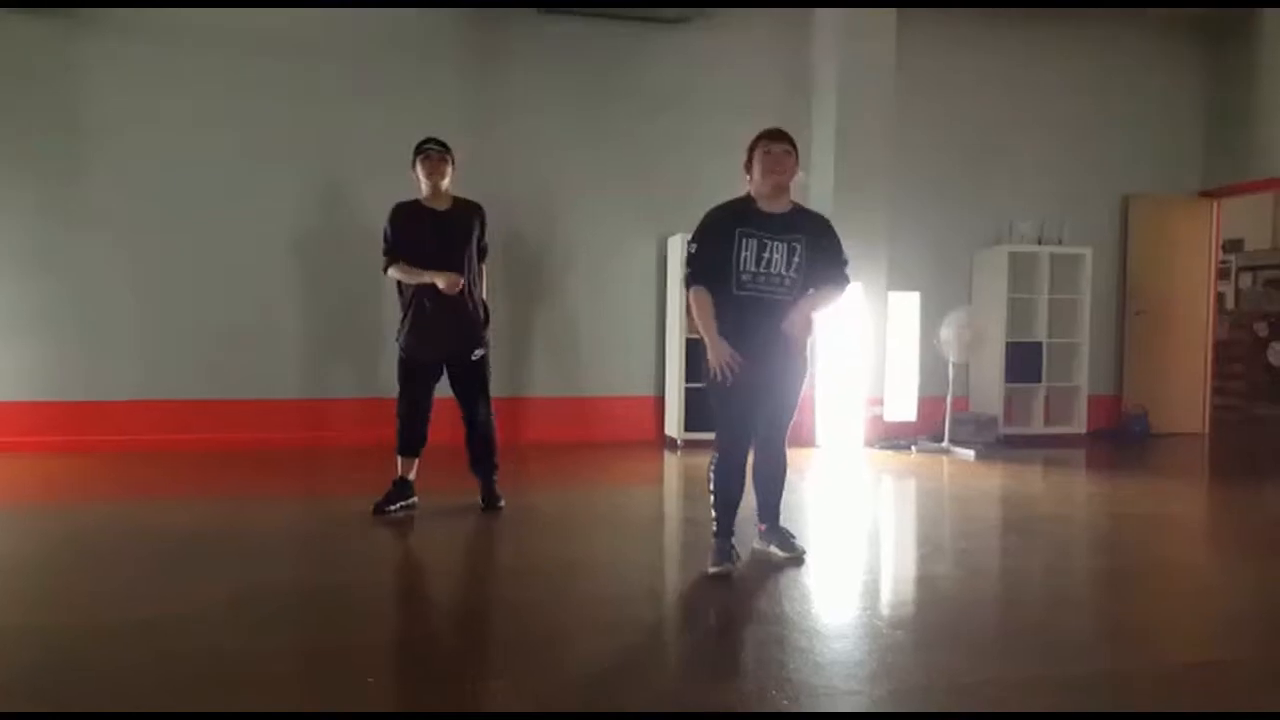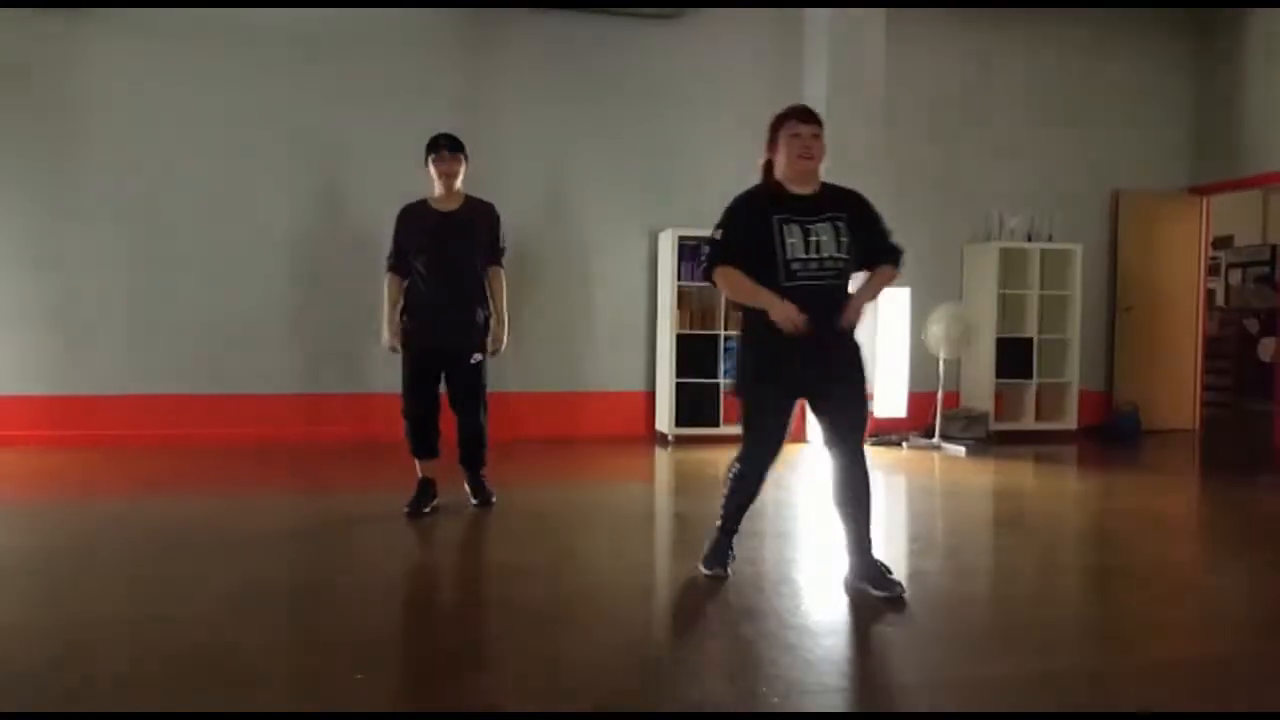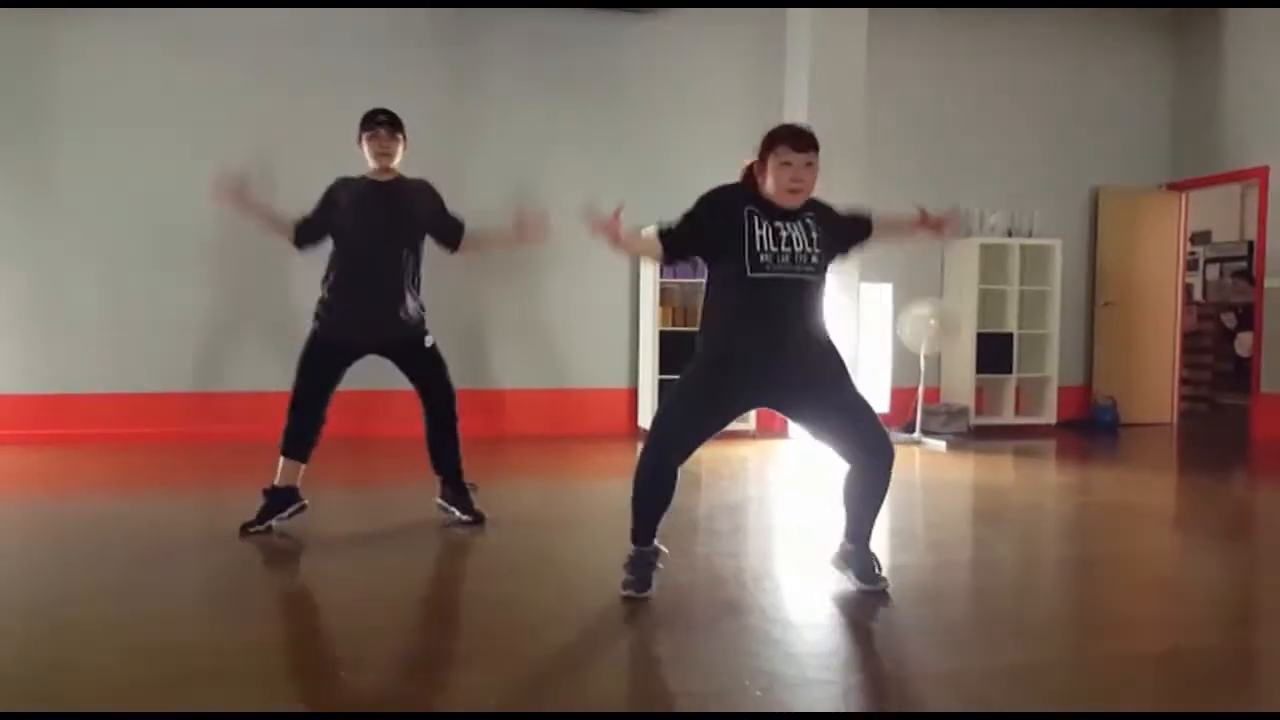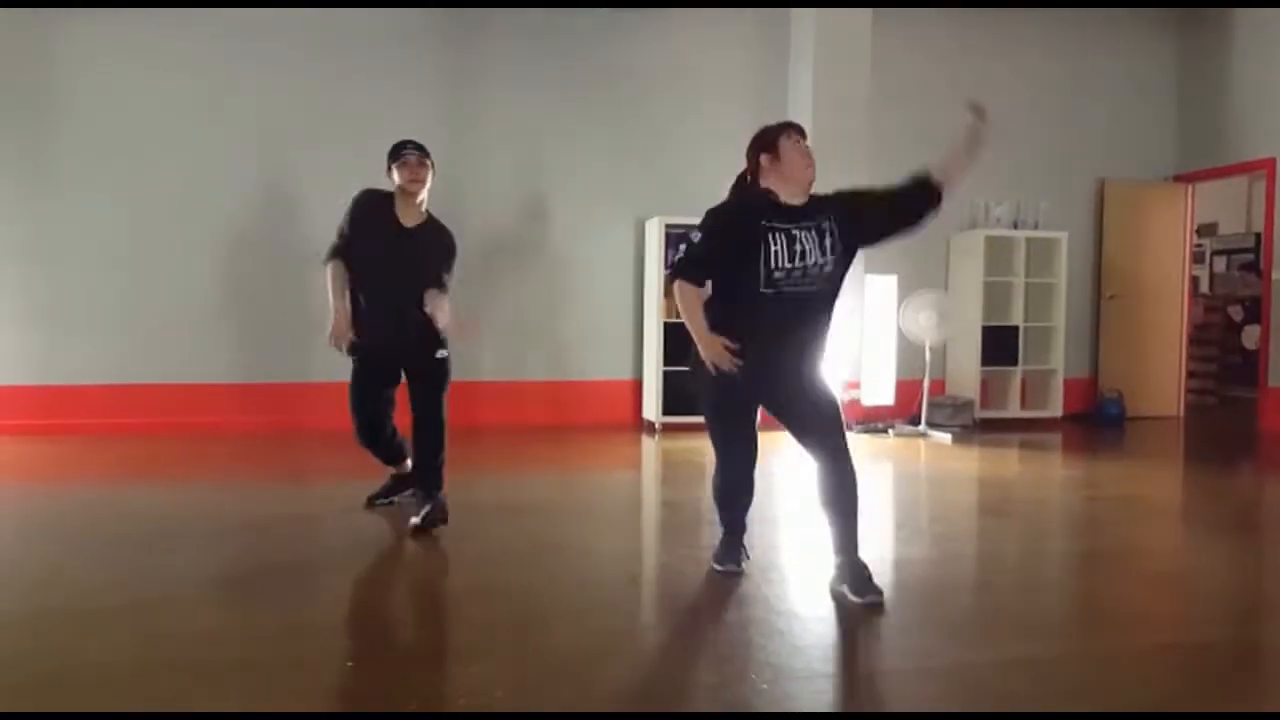
dt=1s
person 1, frame 1
left shoulder: (816, 227)
right shoulder: (722, 220)
left elbow: (836, 282)
right elbow: (698, 282)
left wrist: (805, 308)
right wrist: (712, 340)
left hip: (785, 353)
right hip: (733, 352)
left knee: (773, 442)
right knee: (731, 444)
left ankle: (770, 527)
right ankle: (723, 540)
person 1, frame 2
left shoulder: (851, 206)
right shoulder: (751, 208)
left elbow: (888, 260)
right elbow: (720, 269)
left wrist: (862, 297)
right wrist: (771, 303)
left hip: (837, 351)
right hip: (770, 354)
left knee: (849, 453)
right knee: (759, 450)
left ankle: (861, 560)
right ankle: (723, 538)
person 1, frame 3
left shoulder: (819, 217)
right shoulder: (727, 206)
left elbow: (856, 228)
right elbow: (672, 245)
left wrist: (915, 225)
right wrist: (623, 240)
left hip: (807, 368)
right hip: (728, 363)
left knee: (873, 450)
right knee: (662, 448)
left ankle: (855, 551)
right ankle: (643, 551)
person 1, frame 4
left shoulder: (841, 213)
right shoulder: (736, 218)
left elbow: (917, 199)
right elbow: (685, 275)
left wrist: (970, 145)
right wrist: (702, 335)
left hip: (796, 366)
right hip: (728, 364)
left knee: (834, 455)
right knee: (734, 461)
left ankle: (849, 565)
right ankle: (731, 539)
person 2, frame 1
left shoulder: (473, 213)
right shoulder: (402, 214)
right elbow: (392, 267)
left wrist: (482, 311)
right wrist: (434, 277)
left hip: (468, 328)
right hip: (420, 328)
left knee: (477, 408)
right knee: (411, 406)
left ankle: (488, 482)
right ankle: (404, 485)
person 2, frame 2
left shoulder: (484, 214)
right shoulder: (410, 216)
left elbow: (494, 269)
right elbow: (396, 271)
left wrist: (501, 321)
right wrist: (390, 321)
left hip: (468, 331)
right hip: (419, 330)
left knee: (471, 406)
right knee: (418, 406)
left ankle: (475, 475)
right ankle: (426, 484)
person 2, frame 3
left shoulder: (421, 193)
right shoulder: (342, 191)
left elbow: (457, 238)
right elbow: (304, 235)
left wrist: (510, 236)
right wrist: (251, 207)
left hip: (401, 321)
right hip: (339, 319)
left knee: (440, 397)
right knee: (307, 396)
left ankle: (453, 490)
right ankle: (285, 493)
person 2, frame 4
left shoulder: (440, 238)
right shoulder: (364, 206)
left elbow: (434, 287)
right elbow: (337, 258)
left wrist: (442, 316)
right wrist: (340, 310)
left hip: (420, 333)
right hip: (371, 335)
left knee: (429, 410)
right knee: (371, 422)
left ankle: (430, 498)
right ankle: (404, 472)
